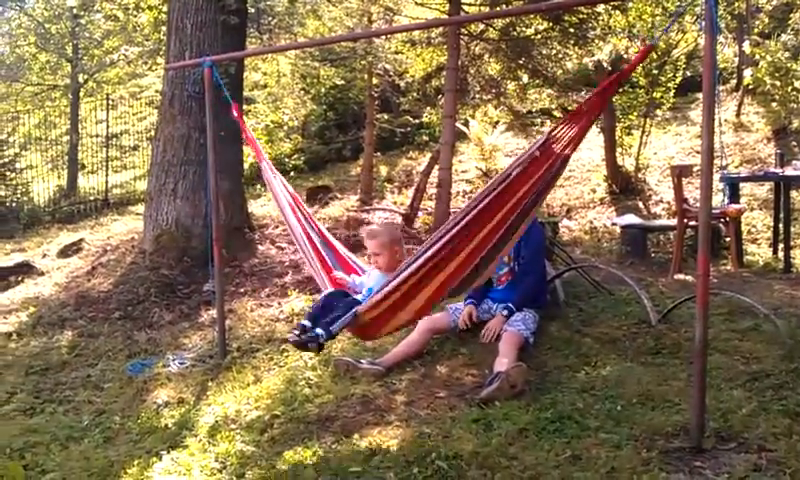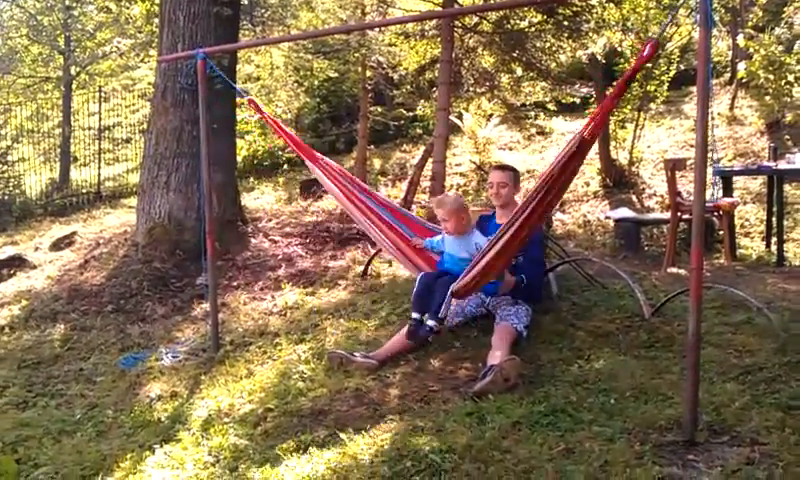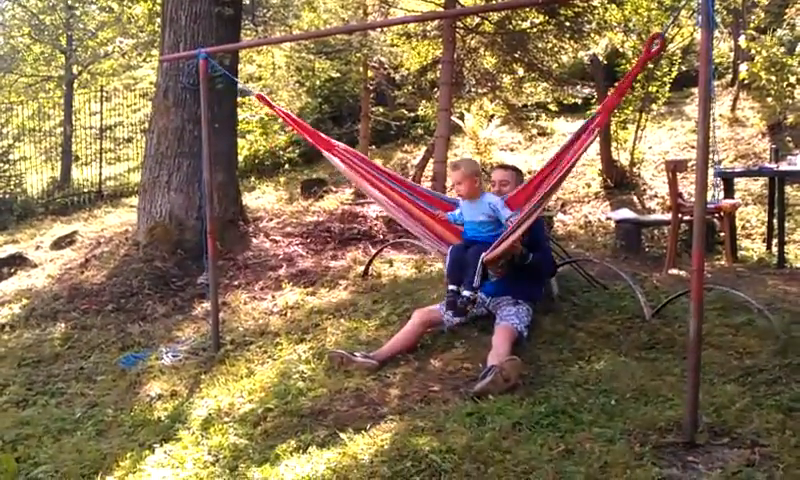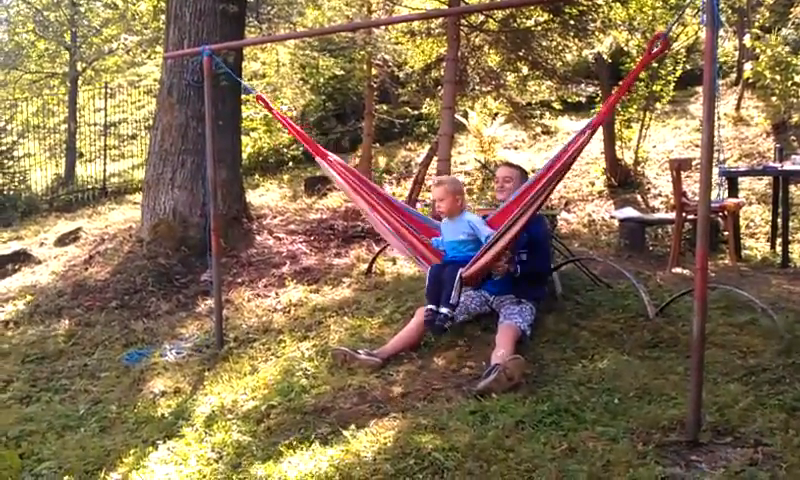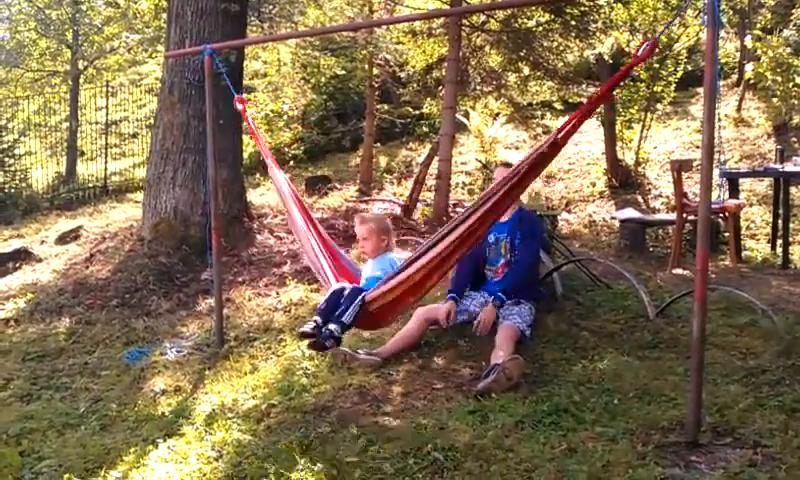
dt=0.3s
person 1, frame 1
left shoulder: (533, 231)
left elbow: (533, 277)
left wrist: (505, 313)
right wrist: (471, 303)
left hip: (518, 306)
right hip: (487, 301)
left knee: (510, 340)
right knee: (428, 323)
left ankle: (502, 380)
right ankle: (378, 365)
person 1, frame 2
right shoulder: (483, 223)
left elbow: (537, 272)
left wrist: (515, 281)
left hip: (516, 298)
right hip: (481, 292)
left knee: (503, 337)
left ankle: (495, 374)
right ankle: (373, 359)
person 1, frame 3
left shoulder: (532, 223)
left elbow: (549, 268)
left wrist: (521, 254)
left hip: (515, 297)
right hip: (480, 292)
left knee: (504, 337)
right knee: (422, 315)
left ankle: (495, 373)
right ankle: (375, 358)
person 1, frame 4
left shoulder: (534, 223)
left elbow: (543, 268)
left wrist: (511, 268)
left hip: (518, 296)
right hip: (483, 291)
left knee: (507, 335)
right knee: (425, 313)
left ankle: (498, 372)
right ankle: (378, 355)
person 1, frame 5
left shoulder: (530, 222)
left elbow: (524, 267)
right elbow: (468, 261)
left wrist: (495, 304)
right wrist: (452, 298)
left hip: (516, 298)
right hip: (481, 293)
left knee: (506, 335)
right knee: (423, 314)
left ankle: (498, 371)
right ankle: (378, 355)
person 2, frame 1
right shoulder: (375, 271)
right wrist: (349, 281)
left knee: (349, 305)
right knee: (334, 295)
left ankle: (318, 338)
right ankle: (304, 329)
person 2, frame 2
left shoulder: (477, 240)
right shoulder: (447, 234)
right wrist: (425, 243)
left hip: (462, 277)
right hip: (443, 270)
left knee: (444, 285)
right knee: (425, 278)
left ankle: (431, 325)
right ankle: (416, 319)
person 2, frame 3
left shoulder: (491, 202)
right shoulder: (463, 202)
left elbow: (510, 219)
right wrist: (449, 217)
left hip: (490, 243)
right hip: (469, 240)
left knee: (473, 255)
right knee: (455, 252)
left ankle: (467, 296)
right ankle: (453, 291)
person 2, frame 4
left shoulder: (471, 220)
right shoulder: (444, 223)
left elbow: (490, 238)
right wrist: (432, 242)
left hip: (470, 262)
right hip: (450, 261)
left knee: (451, 273)
right knee: (435, 270)
left ankle: (446, 313)
right ankle: (432, 309)
person 2, frame 5
left shoulder: (392, 260)
right shoulder: (368, 266)
right wrist: (350, 287)
left knee: (355, 294)
right knee: (338, 289)
left ankle: (332, 333)
right ankle: (316, 324)
